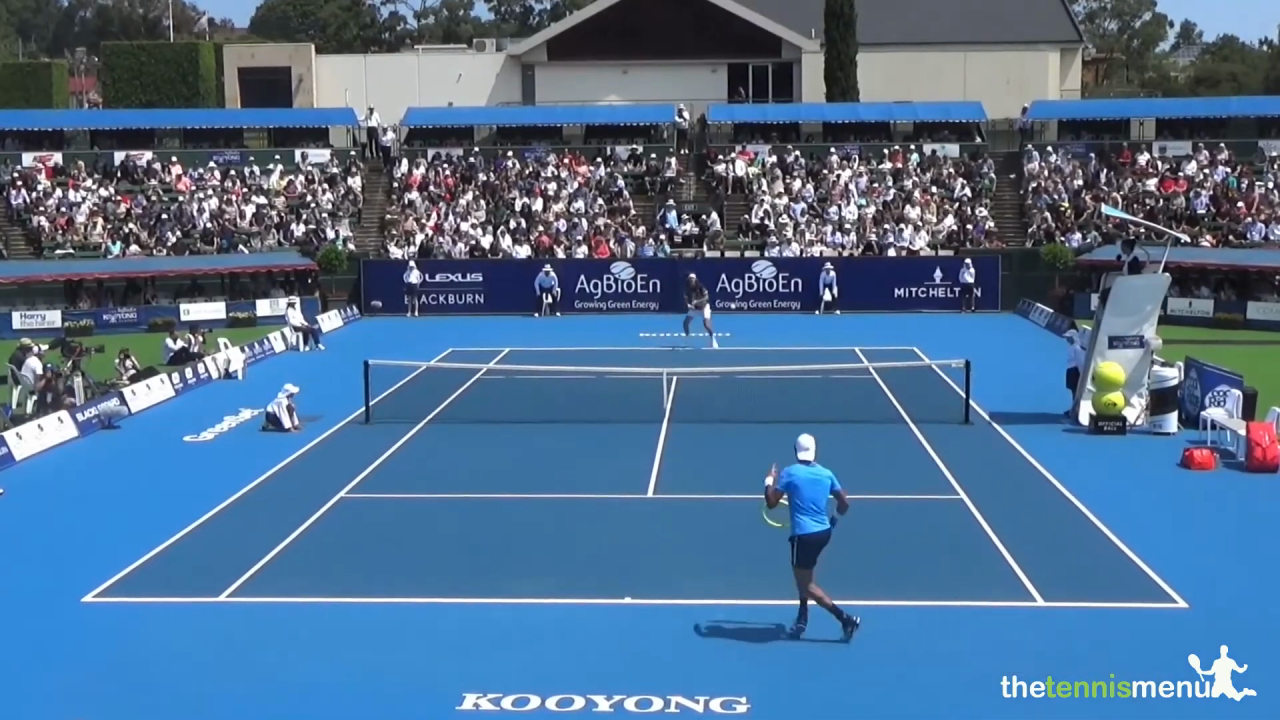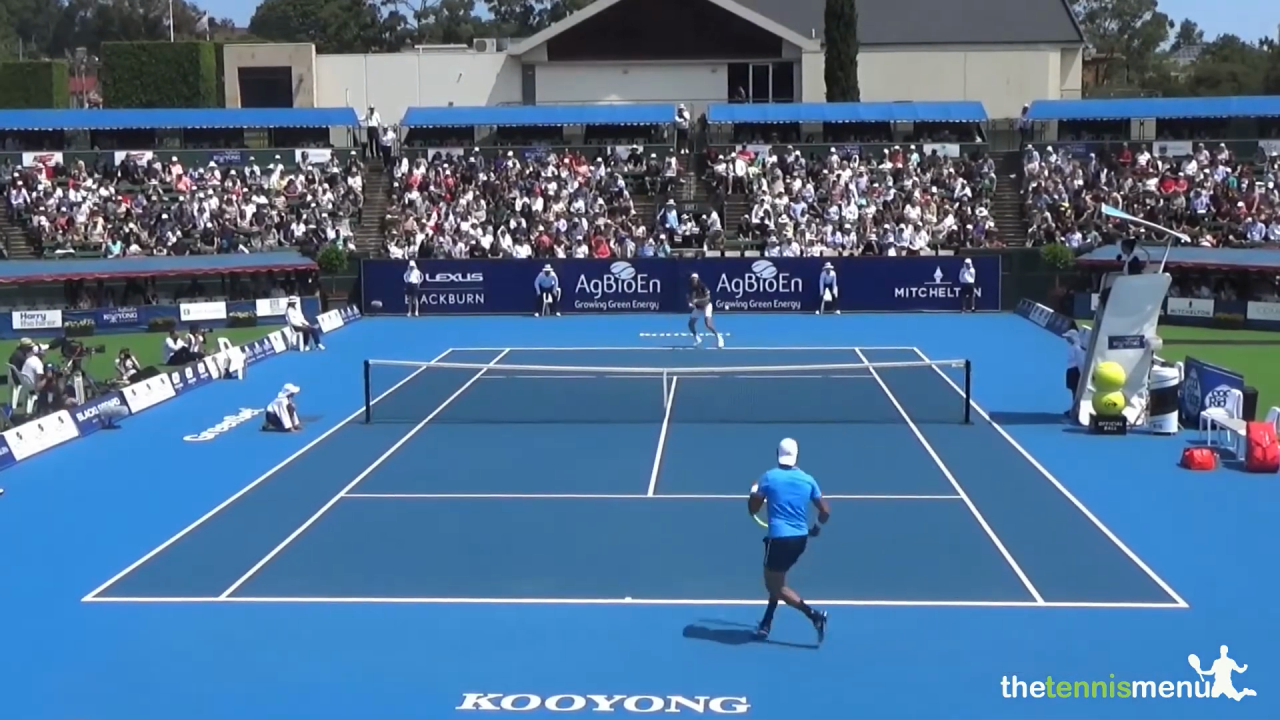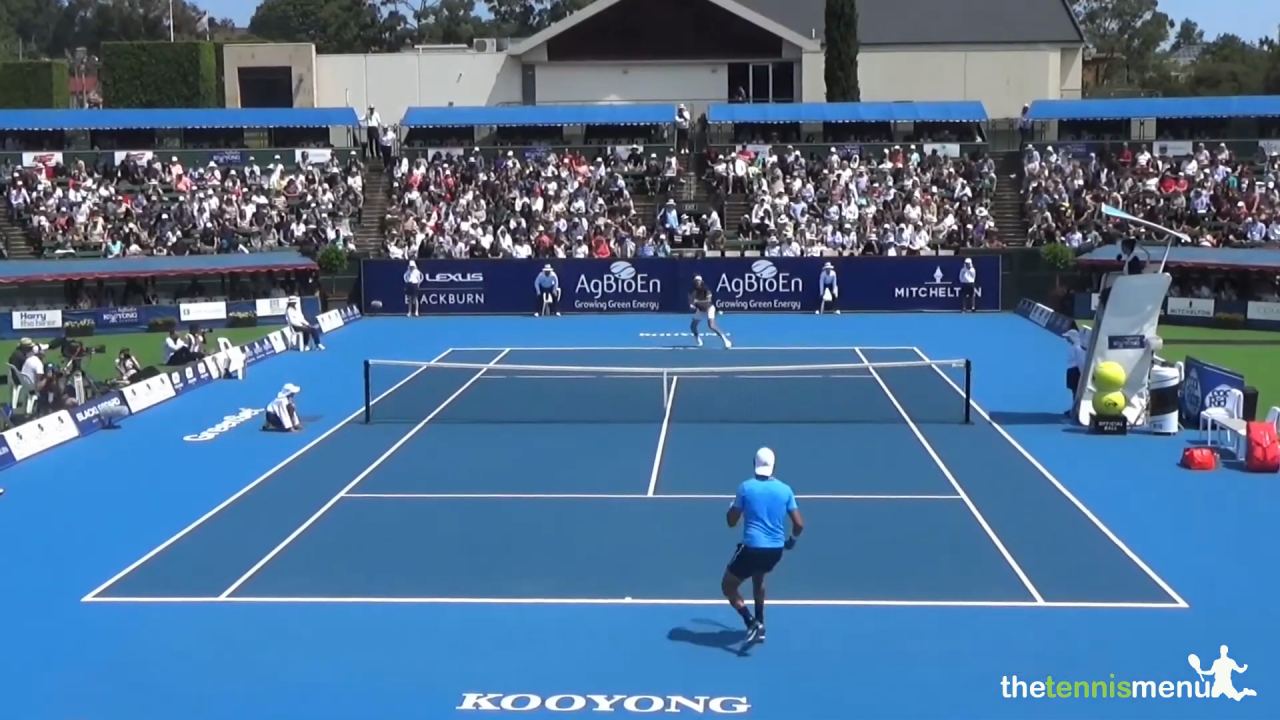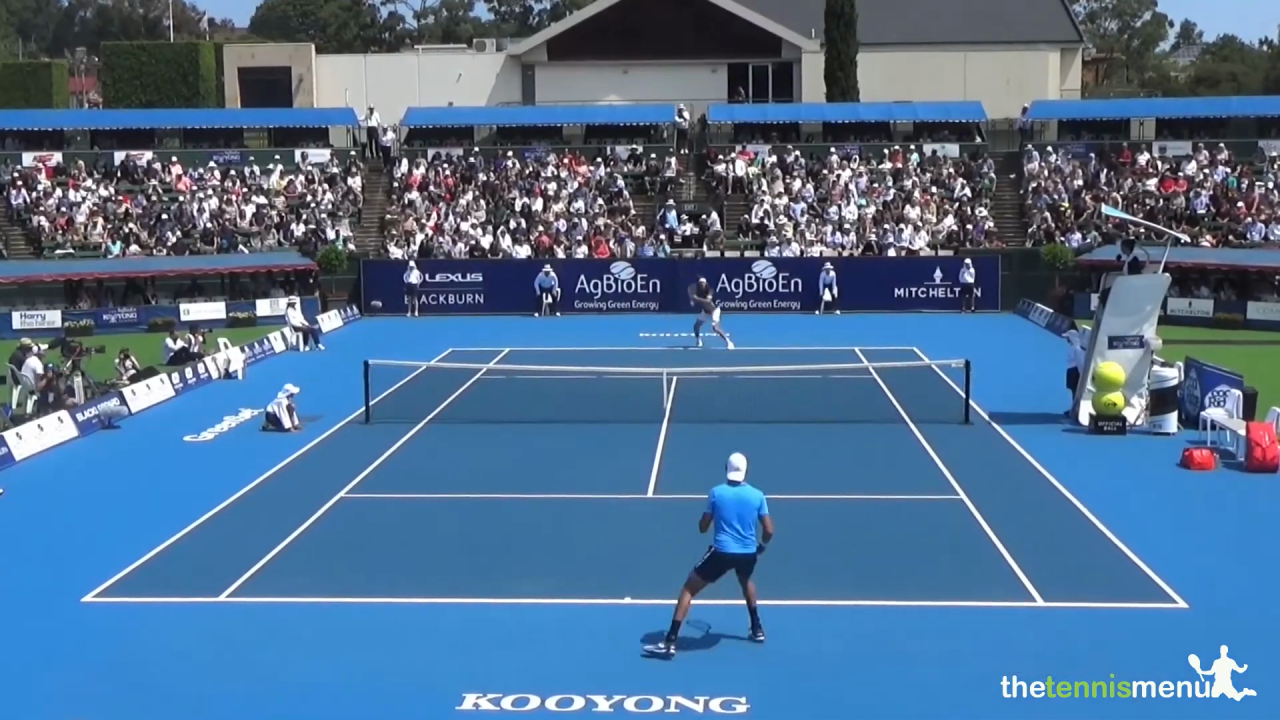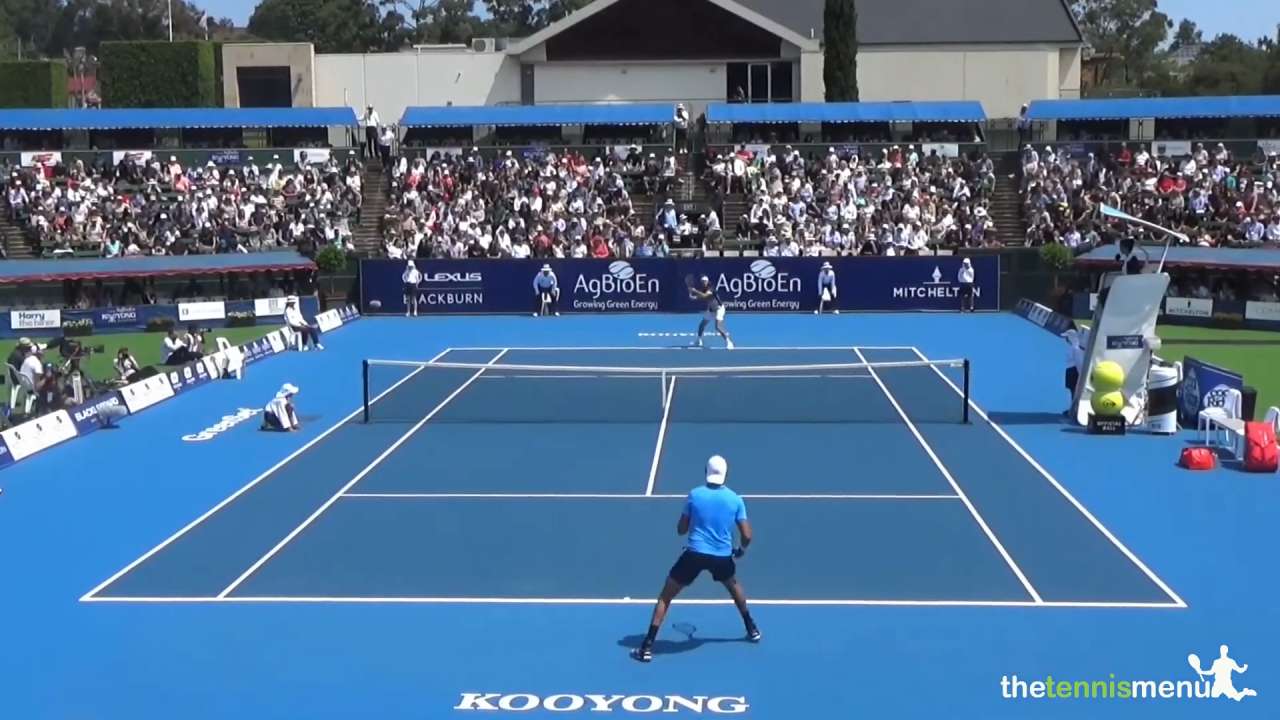
dt=0.1s
person 1, frame 1
left shoulder: (789, 472)
right shoulder: (826, 473)
left elbow: (771, 503)
right elbow: (844, 503)
left wrist: (770, 481)
right wrist: (835, 517)
left hip: (804, 535)
right hip: (824, 531)
left knee: (806, 585)
right knee: (805, 576)
left ankle: (846, 620)
right ankle: (802, 618)
person 1, frame 2
left shoulder: (769, 476)
right shoulder: (808, 480)
left elbow: (753, 509)
right elbow: (826, 513)
left wrist: (754, 490)
right wrist: (816, 527)
left hip: (778, 538)
right hip: (800, 538)
left knee: (776, 587)
right knee: (776, 581)
left ankle: (815, 615)
right ankle: (766, 624)
person 1, frame 3
left shoulder: (746, 487)
right shoulder: (785, 490)
left elbow: (731, 522)
right elbow: (799, 524)
left wrist: (733, 505)
right wrist: (792, 539)
left hip: (753, 547)
right hip: (776, 548)
left knee: (728, 587)
right knee: (758, 581)
left ankle: (752, 624)
right ankle: (758, 627)
person 1, frame 4
left shoulder: (716, 493)
right shoulder: (756, 495)
left elbow: (703, 526)
right elbow: (768, 531)
right wrist: (762, 545)
left hip: (720, 553)
right hip: (747, 554)
left knee: (688, 592)
right knee: (747, 583)
left ankle: (670, 642)
right ankle: (757, 630)
person 1, frame 5
left shoulder: (695, 494)
right shoulder: (735, 499)
left elbow: (682, 529)
right elbow: (747, 536)
right wrist: (740, 549)
left hip: (696, 554)
right hip: (722, 556)
left knee: (665, 597)
right knee: (733, 585)
left ankle: (647, 647)
right ankle: (752, 629)
